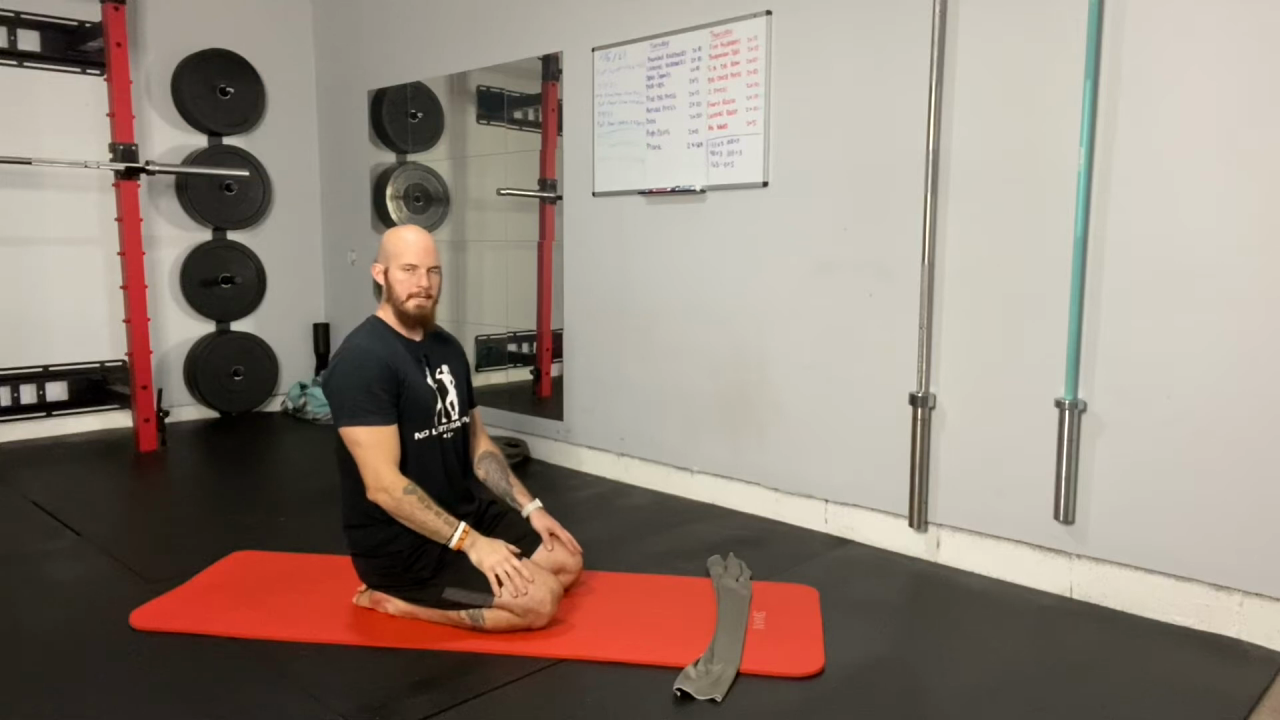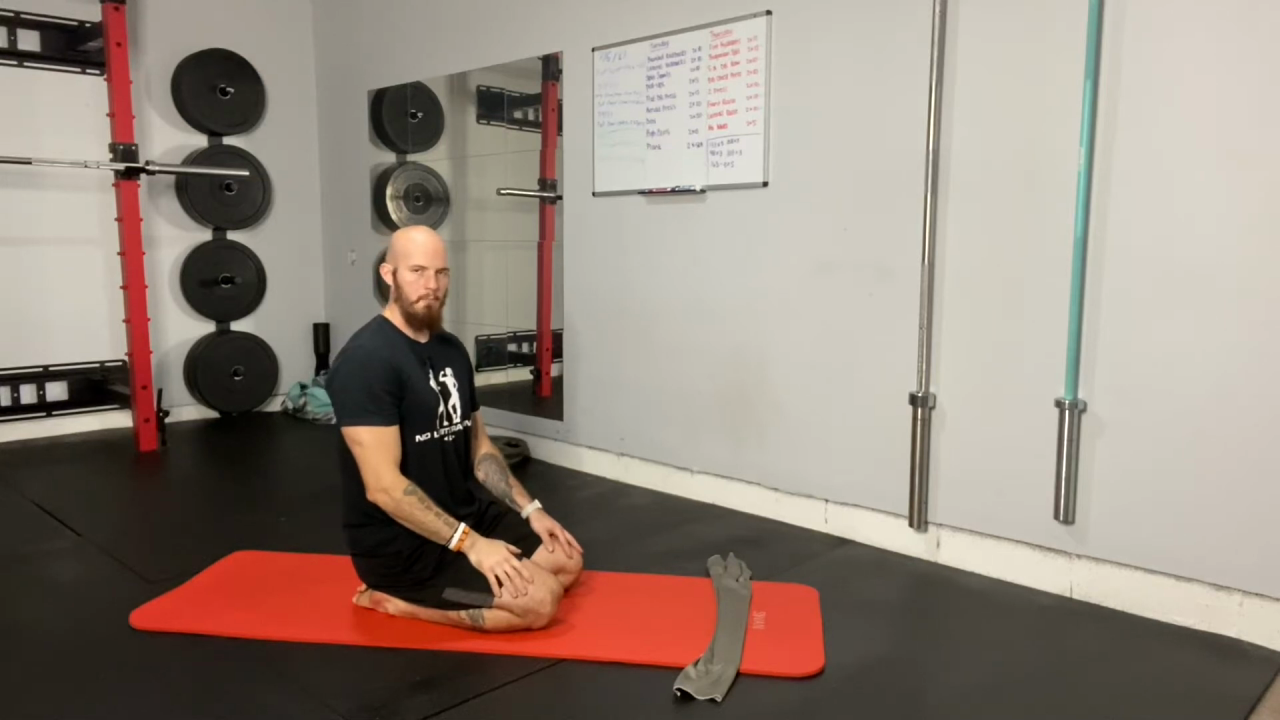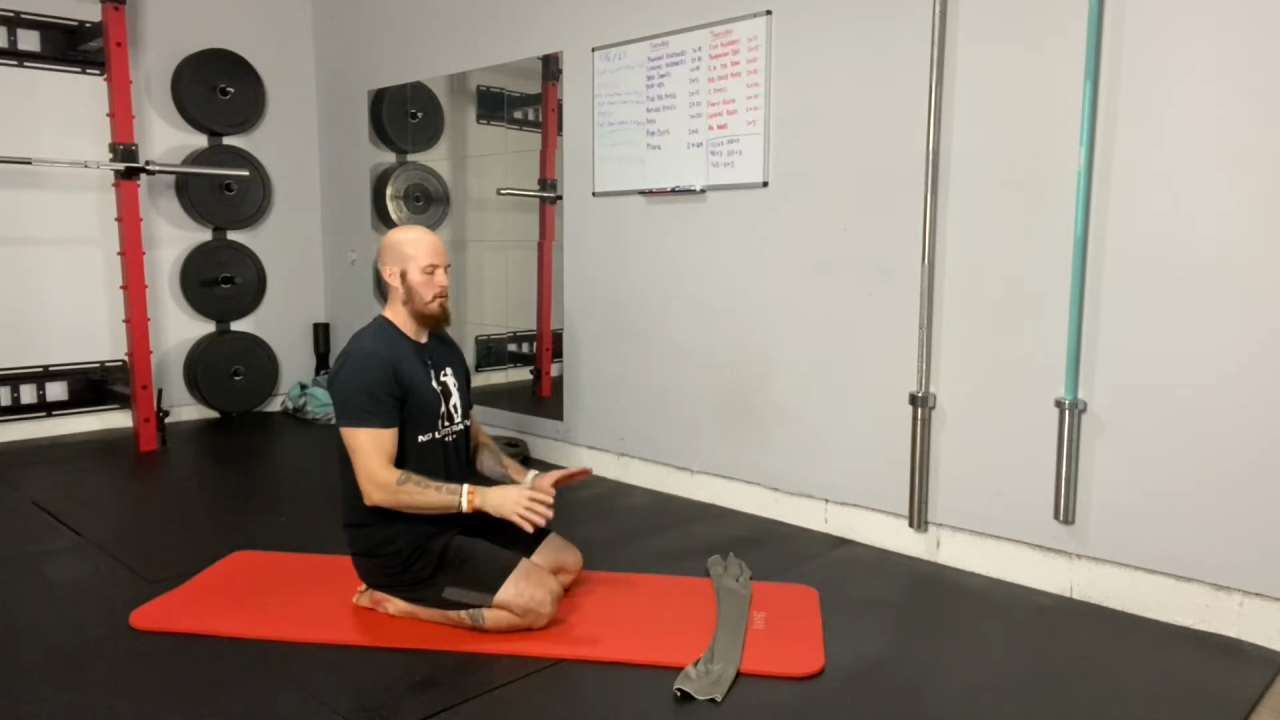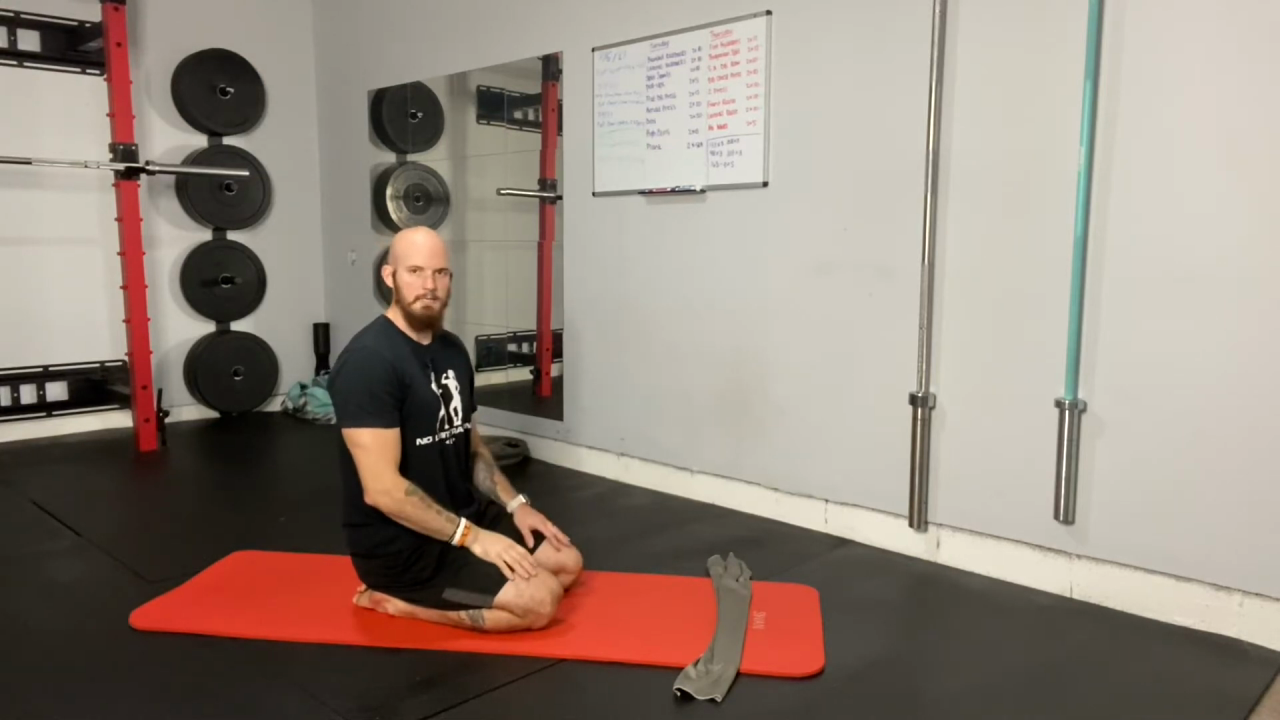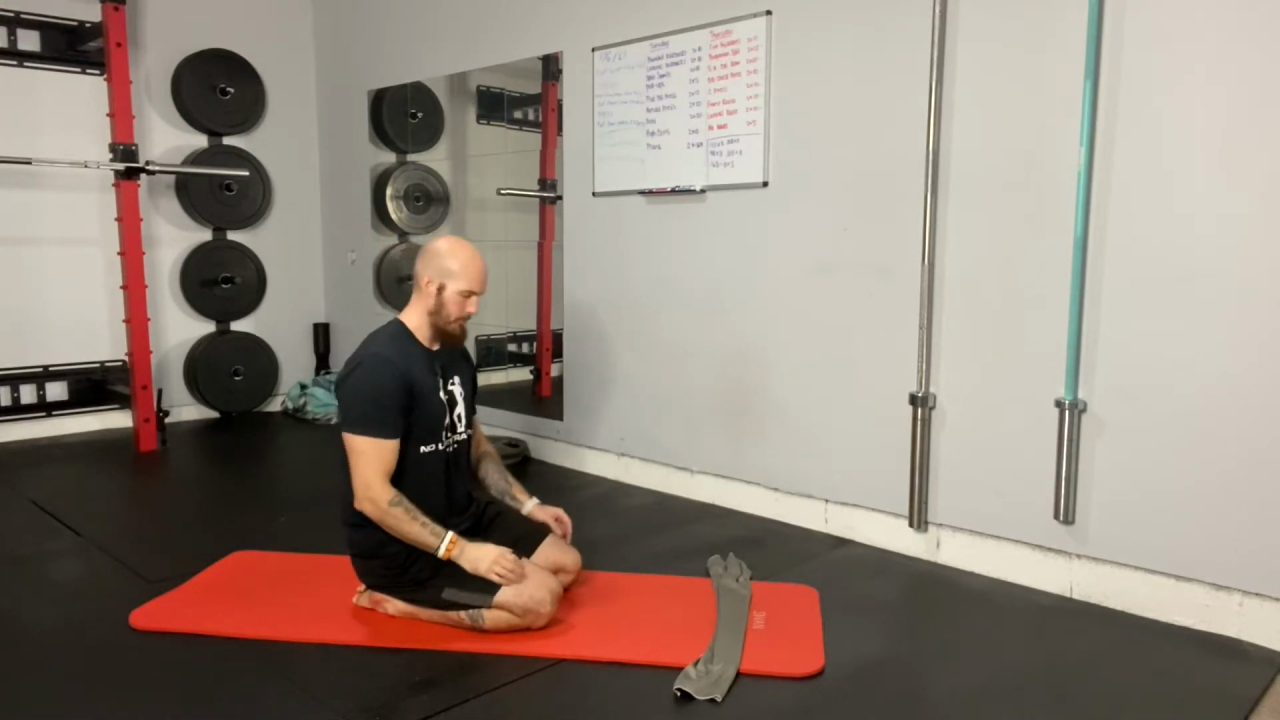
dt=1s
person 1, frame 1
left shoulder: (446, 346)
right shoulder: (363, 360)
left elbow: (476, 441)
right elbow: (384, 485)
left wrist: (530, 507)
right wrist: (469, 542)
right hip: (399, 542)
left knee: (566, 562)
right knee: (539, 600)
left ankle: (428, 588)
right ankle: (395, 598)
person 1, frame 2
left shoulder: (450, 348)
right shoulder: (366, 360)
left elbow: (477, 444)
right elbow: (384, 486)
left wrist: (530, 508)
right wrist: (468, 542)
right hip: (398, 542)
left knee: (566, 562)
right knee: (539, 600)
left ankle: (428, 588)
right ankle: (394, 598)
person 1, frame 3
left shoulder: (445, 347)
right shoulder: (368, 361)
left elbow: (471, 438)
right elbow: (378, 486)
left wrist: (528, 479)
right wrist: (483, 497)
left hip: (454, 517)
right hip: (399, 541)
left knee: (567, 564)
right knee: (539, 601)
left ankle: (419, 591)
right ankle: (394, 598)
person 1, frame 4
left shoulder: (451, 349)
right shoulder: (368, 361)
right elbow: (382, 489)
left wrist: (515, 504)
right wrist: (471, 536)
right hip: (398, 543)
left knee: (566, 563)
right knee: (539, 600)
left ankle: (425, 591)
right ankle: (394, 598)
person 1, frame 5
left shoulder: (456, 354)
right shoulder: (380, 367)
left elbow: (475, 446)
right elbow: (372, 495)
left wrist: (528, 504)
right wrist: (458, 551)
right hip: (399, 546)
left knee: (565, 563)
right knee: (538, 600)
left ankle: (424, 591)
right ankle: (394, 599)
